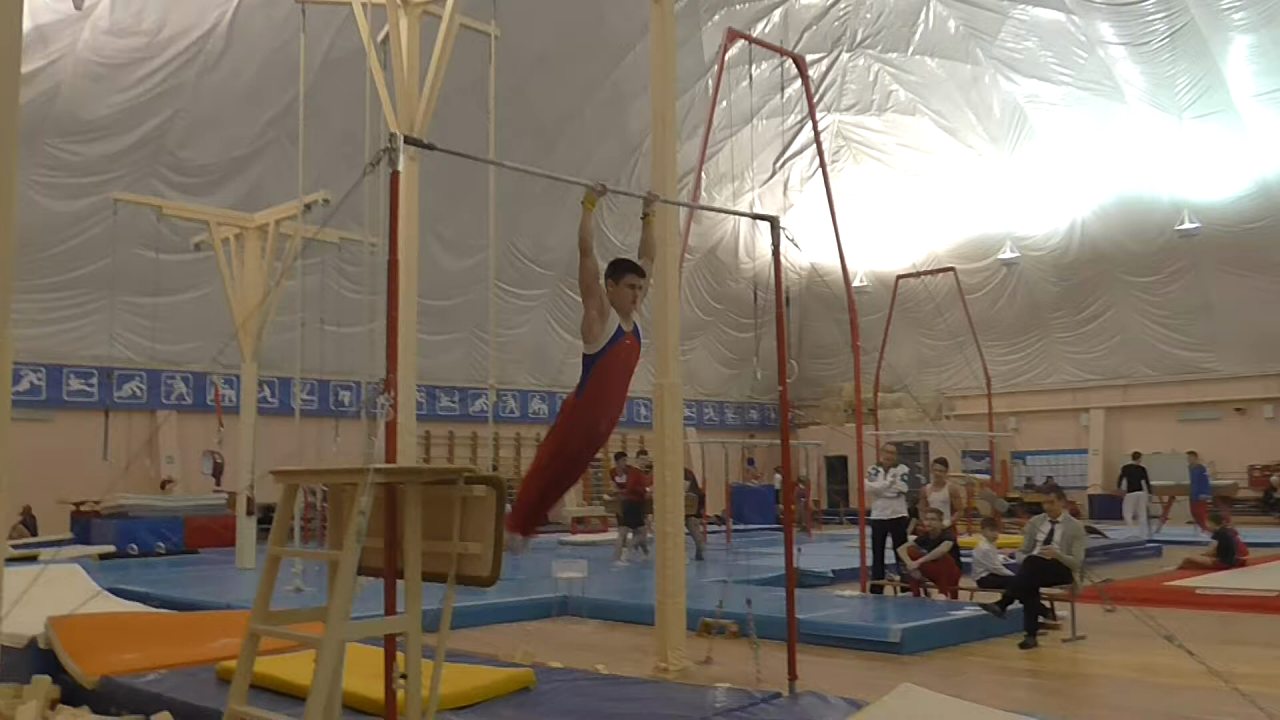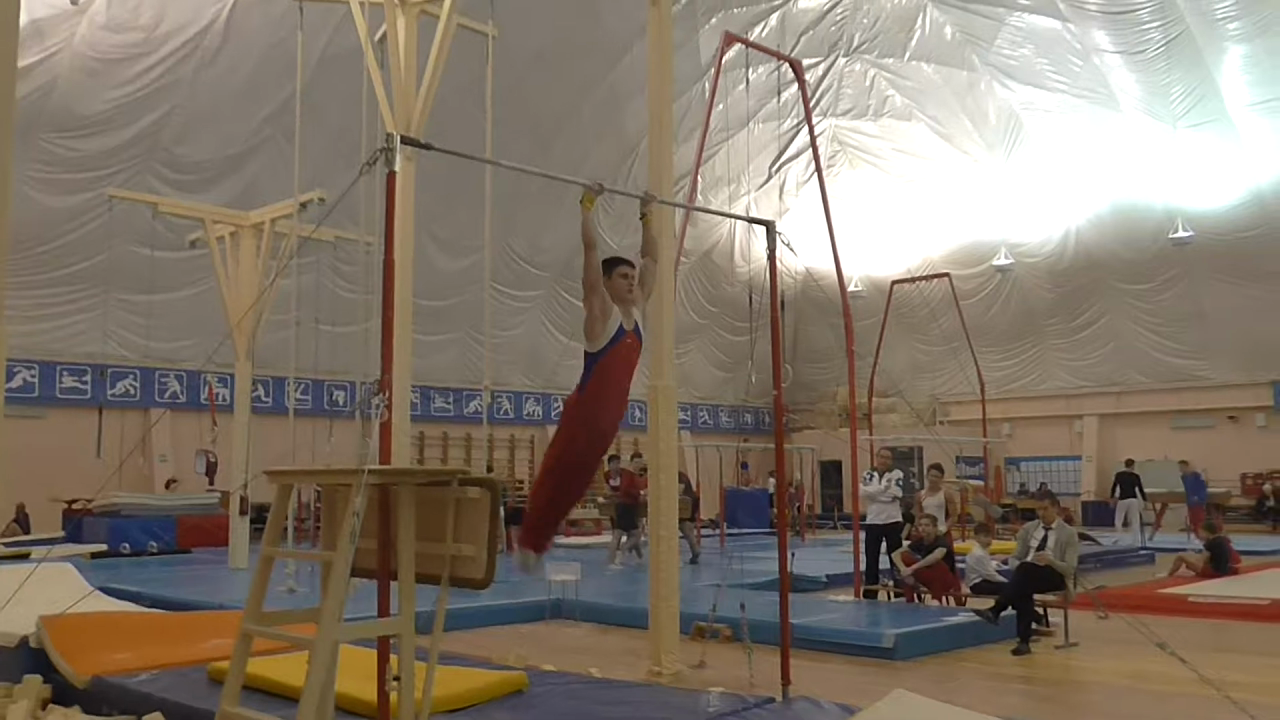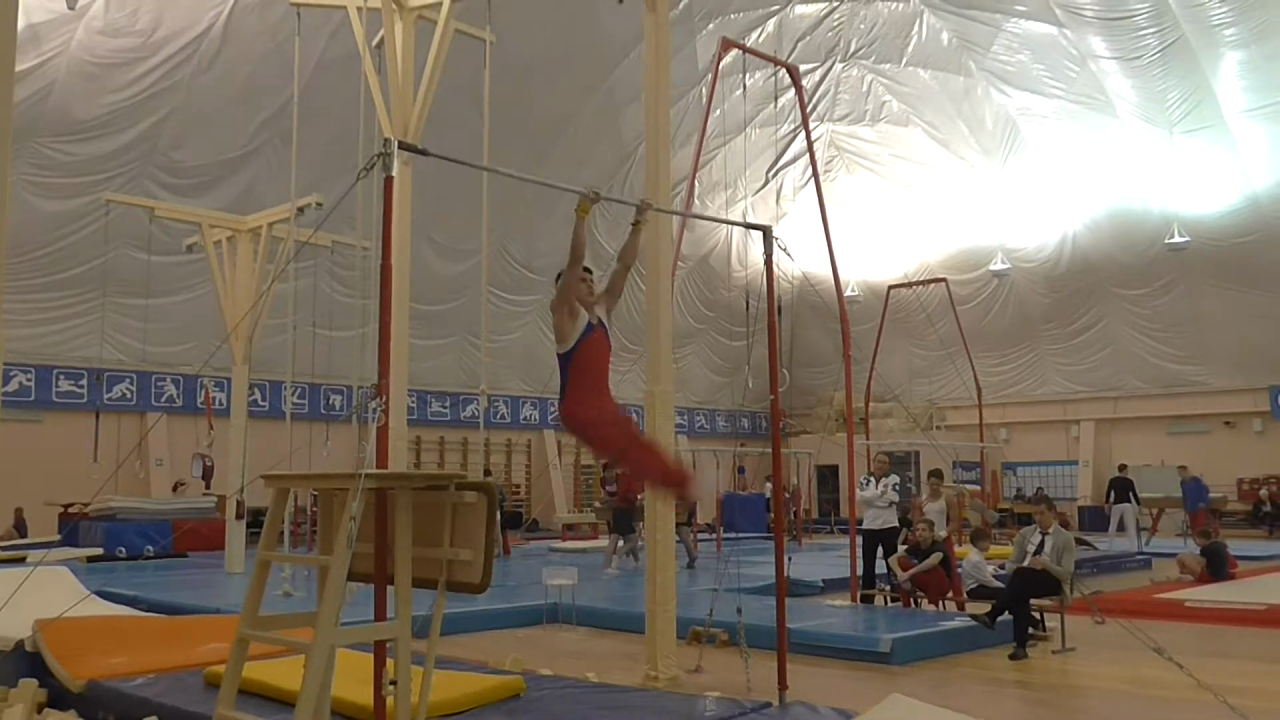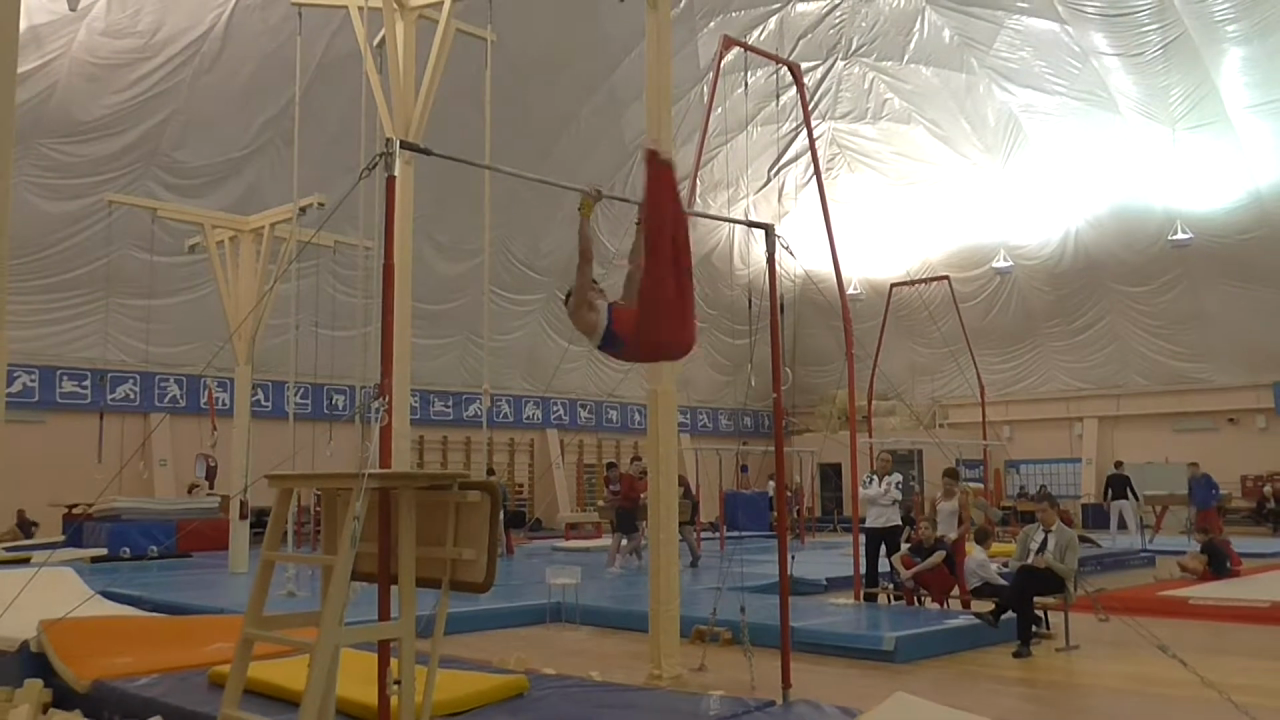
dt=0.3s
person 1, frame 1
left shoulder: (631, 313)
right shoulder: (597, 313)
left elbow: (647, 260)
right elbow: (586, 252)
left wrist: (648, 218)
right wrist: (589, 205)
left hip: (605, 419)
right hip: (580, 415)
left knee: (567, 476)
right knee: (549, 472)
left ankle: (525, 525)
right ankle: (517, 524)
person 1, frame 2
left shoulder: (634, 310)
right shoulder: (600, 310)
left elbow: (649, 260)
right elbow: (591, 250)
left wrist: (646, 218)
right wrist: (587, 205)
left hip: (609, 416)
right hip: (582, 413)
left knee: (576, 482)
right knee: (557, 478)
left ankle: (537, 540)
right ankle: (530, 541)
person 1, frame 3
left shoulder: (600, 312)
right shoulder: (568, 310)
left elbow: (625, 266)
right elbow: (576, 256)
left wrist: (638, 225)
right wrist: (583, 213)
left hip: (601, 405)
right hip: (580, 410)
right knee: (629, 442)
right ankle: (680, 482)
person 1, frame 4
left shoulder: (624, 308)
right shoulder: (582, 313)
left elbow: (636, 266)
right elbow: (585, 258)
left wrist: (642, 224)
right wrist: (586, 213)
left hip: (679, 336)
right hip: (654, 335)
